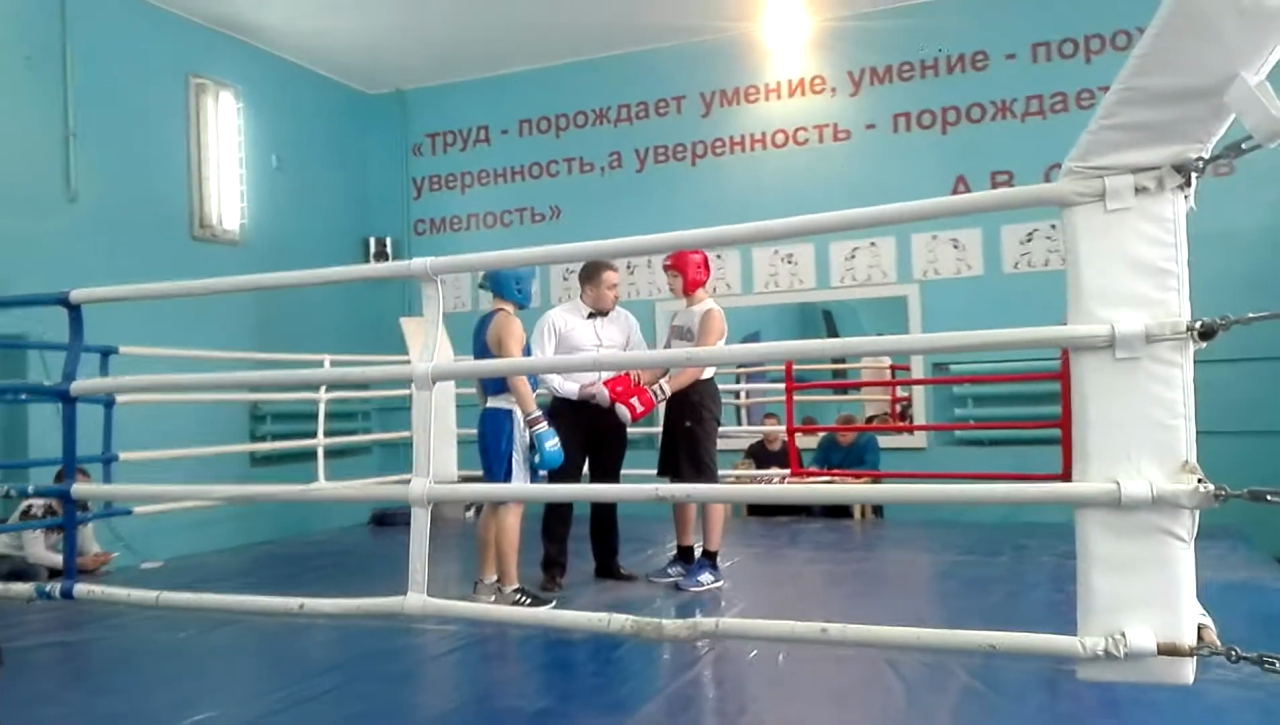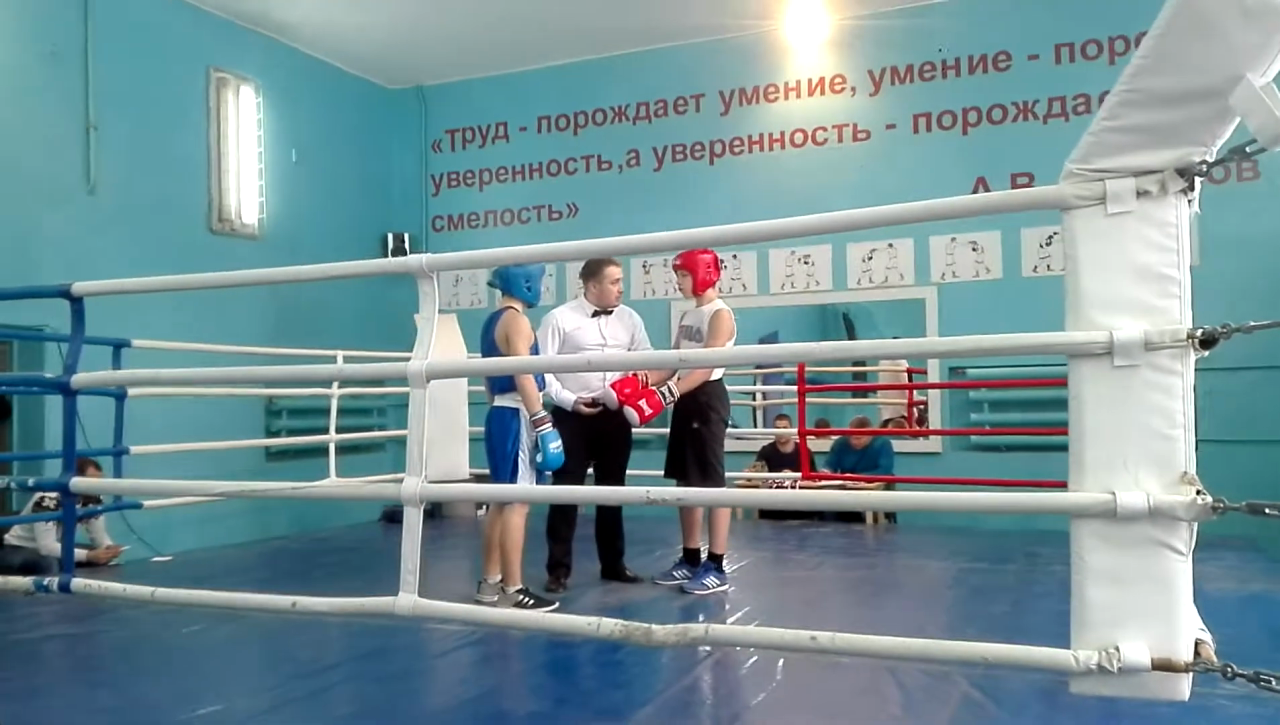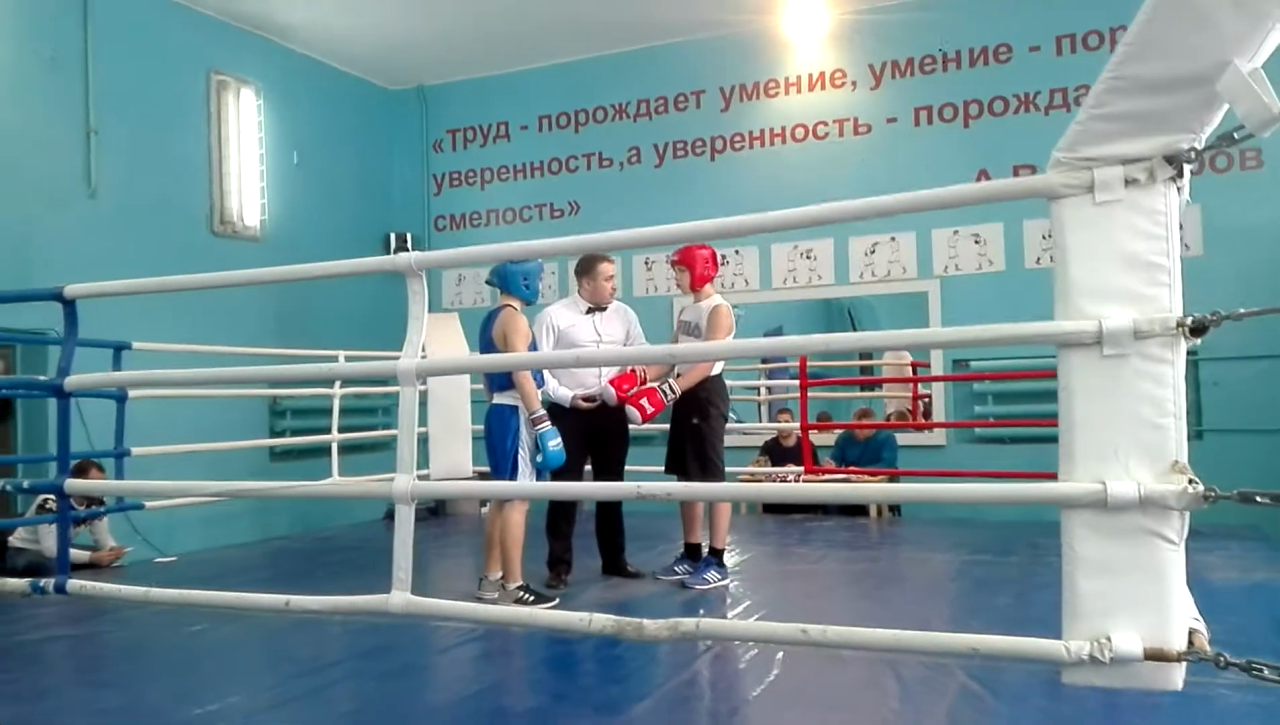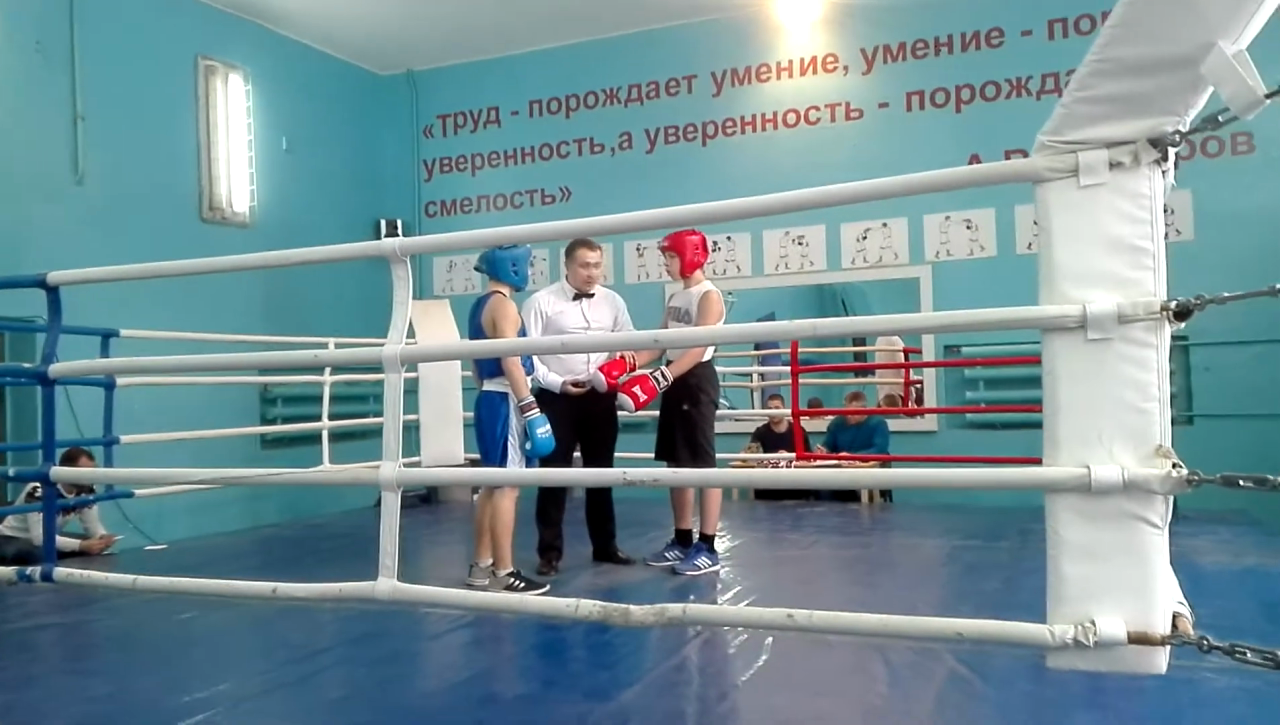
dt=0.2s
person 1, frame 1
left shoulder: (484, 323)
right shoulder: (509, 322)
right elbow: (516, 377)
right wrist: (538, 422)
left hip: (492, 414)
right hip: (510, 417)
left knee: (495, 501)
right knee: (512, 503)
left ankle: (486, 582)
right ankle: (509, 589)
person 1, frame 2
left shoulder: (492, 321)
right shoulder: (517, 320)
right elbow: (523, 376)
right wrist: (543, 422)
left hip: (499, 413)
right hip: (517, 416)
left knee: (501, 501)
right knee: (517, 504)
left ankle: (490, 582)
right ankle: (512, 590)
person 1, frame 3
left shoulder: (491, 319)
right shoulder: (514, 318)
right elbow: (521, 375)
right wrist: (542, 420)
left hip: (498, 411)
right hip: (516, 414)
left knee: (501, 499)
right knee: (517, 501)
left ankle: (491, 579)
right ankle: (512, 587)
person 1, frame 4
left shoulder: (480, 306)
right shoulder: (504, 305)
right elbow: (510, 361)
right wrist: (530, 408)
left hip: (488, 398)
right hip: (506, 401)
left knee: (491, 486)
right knee: (507, 488)
left ankle: (482, 566)
right ankle: (503, 574)
person 2, frame 1
left shoulder: (710, 314)
right shoulder: (679, 316)
left elbow: (697, 366)
left wrist: (656, 392)
right wrist: (634, 382)
left hip: (699, 398)
right hip: (678, 399)
left knee: (705, 481)
right knee: (678, 481)
left ankle: (710, 564)
right ankle: (684, 557)
person 2, frame 2
left shoulder: (720, 315)
right shoulder: (688, 316)
left elbow: (706, 367)
left wrist: (664, 394)
right wrist: (640, 382)
left hip: (707, 399)
right hip: (685, 400)
left knee: (711, 483)
right knee: (686, 482)
left ankle: (716, 568)
right ankle: (691, 560)
person 2, frame 3
left shoulder: (719, 310)
right shoulder: (686, 312)
left elbow: (706, 363)
left wrist: (665, 392)
right wrist: (639, 378)
left hip: (707, 395)
right hip: (684, 396)
left knee: (712, 478)
right knee: (686, 477)
left ankle: (717, 562)
right ankle: (692, 555)
person 2, frame 4
left shoulder: (708, 296)
right shoulder: (675, 298)
left elbow: (697, 349)
right elbow: (660, 344)
left wrist: (657, 379)
right wrist: (627, 363)
left hip: (696, 381)
right hip: (673, 382)
left knee: (702, 464)
right knee: (676, 464)
left ankle: (707, 548)
right ankle: (683, 540)
person 3, frame 1
left shoulder: (625, 320)
right shoulder: (555, 319)
right wrist: (574, 390)
left hip: (610, 413)
right hip: (569, 412)
right knee: (562, 488)
left ankle: (607, 562)
right ankle: (553, 568)
person 3, frame 2
left shoulder: (629, 318)
right shoulder: (559, 318)
left elbow: (645, 357)
right wrist: (568, 400)
left hip: (615, 414)
right hip: (573, 414)
left knee: (613, 490)
right knee: (567, 490)
left ankle: (613, 564)
right ankle: (559, 569)
person 3, frame 3
left shoulder: (624, 314)
right shoulder: (553, 316)
right wrist: (566, 397)
left hip: (612, 410)
right hip: (569, 411)
left knee: (611, 486)
right knee: (565, 487)
left ankle: (614, 559)
right ankle: (559, 565)
person 3, frame 4
left shoulder: (612, 301)
right shoulder: (541, 302)
right wrist: (556, 383)
left hip: (600, 396)
right hip: (557, 397)
left knee: (601, 473)
left ankle: (605, 546)
right ankle: (550, 552)
